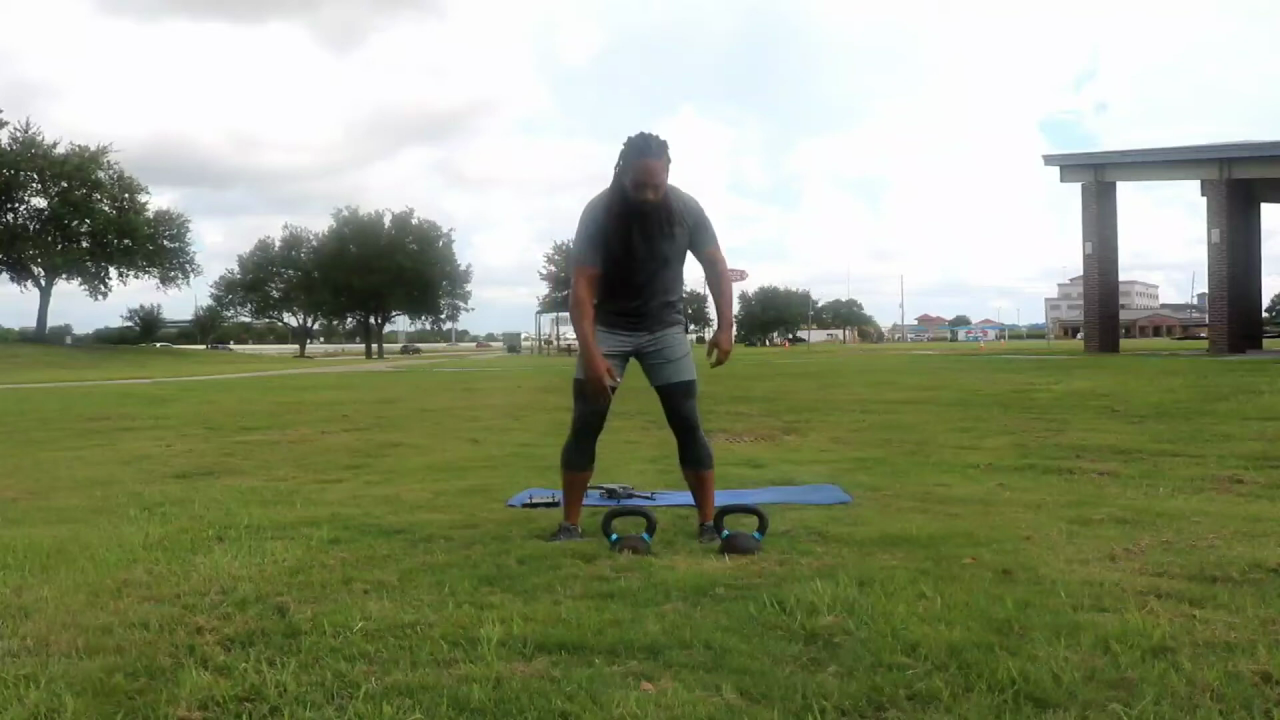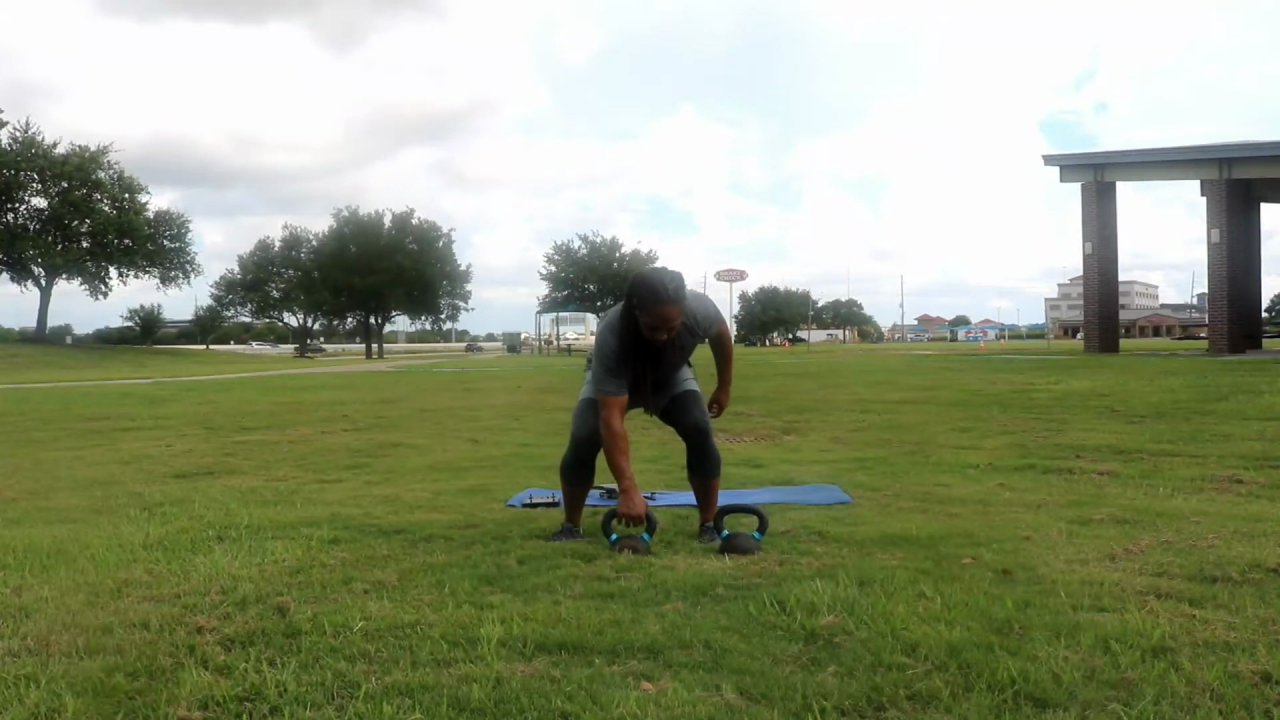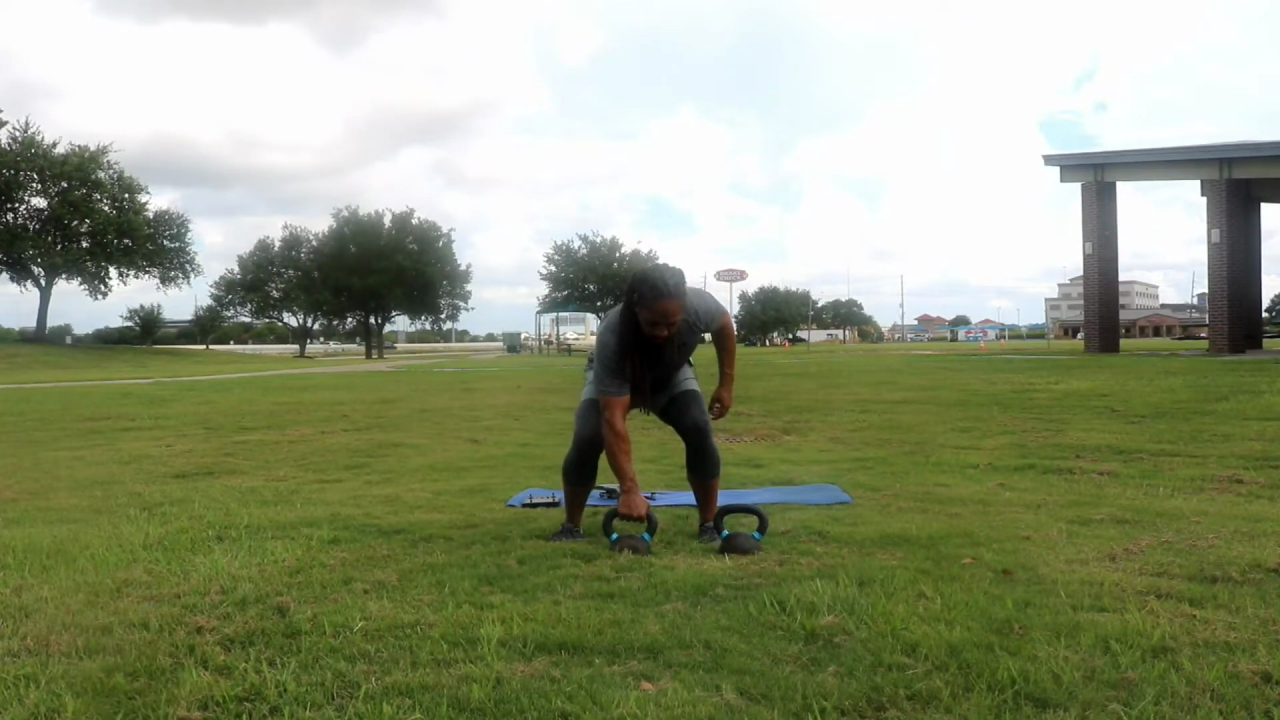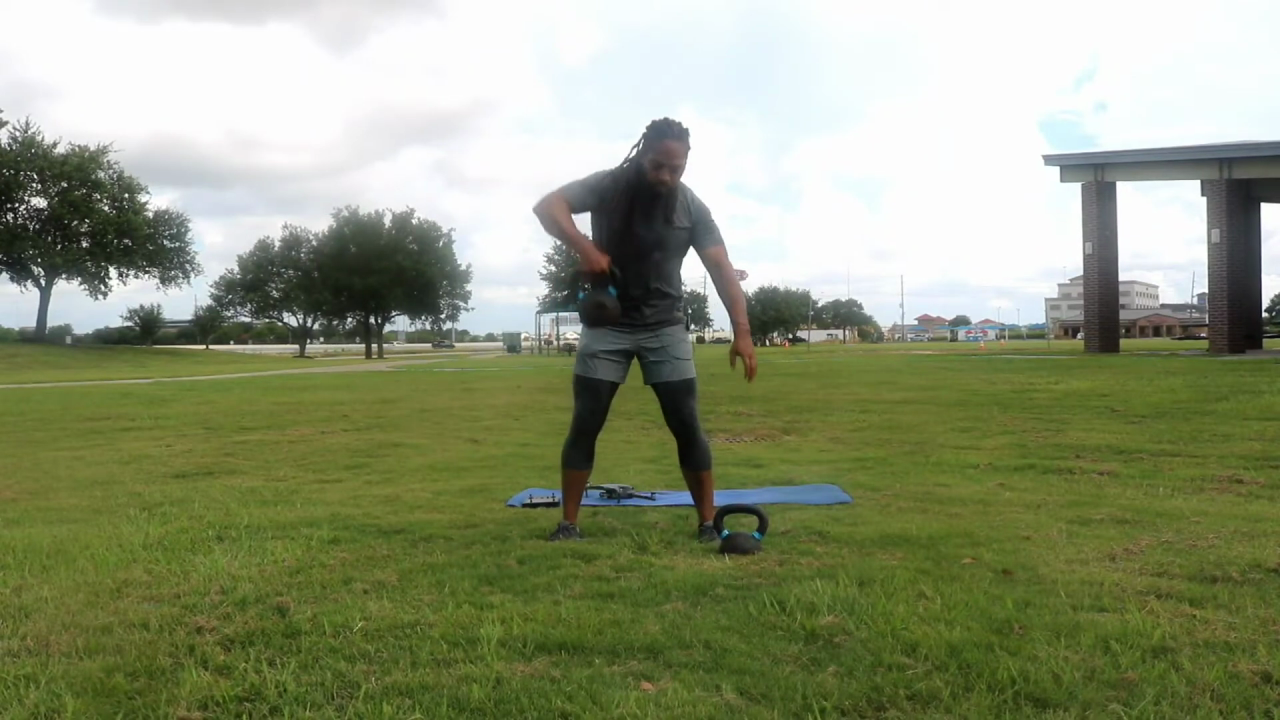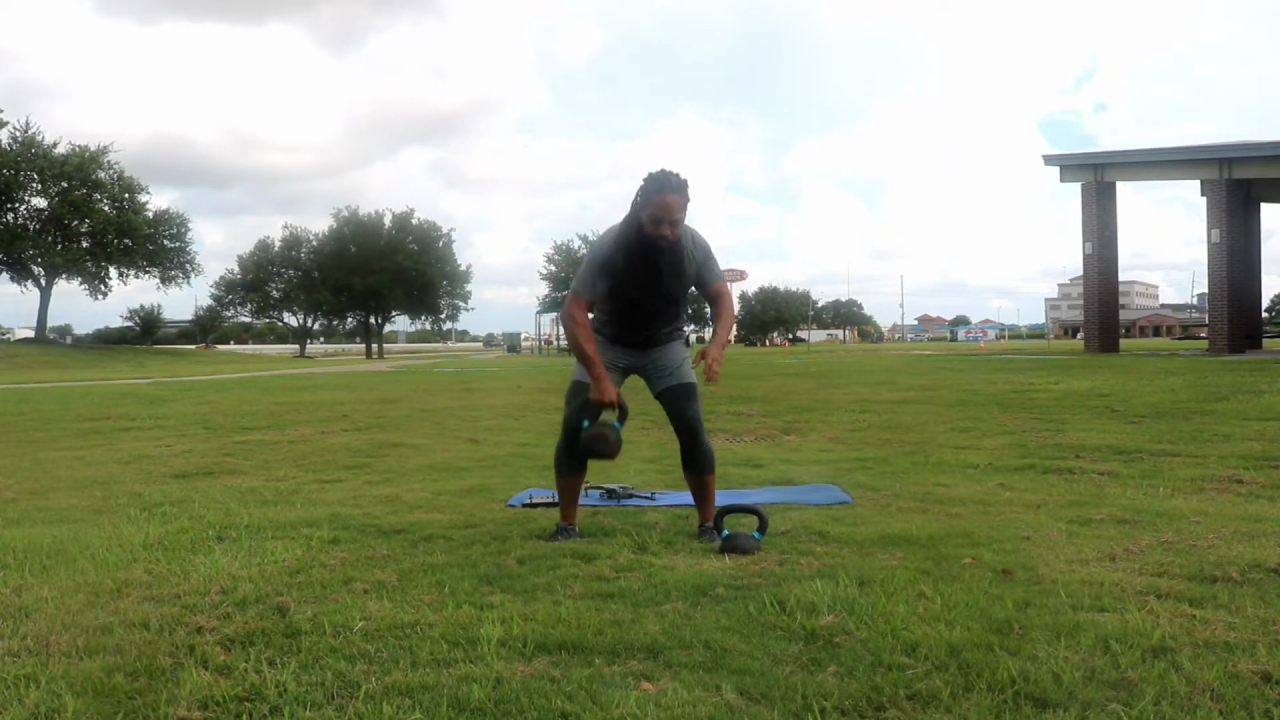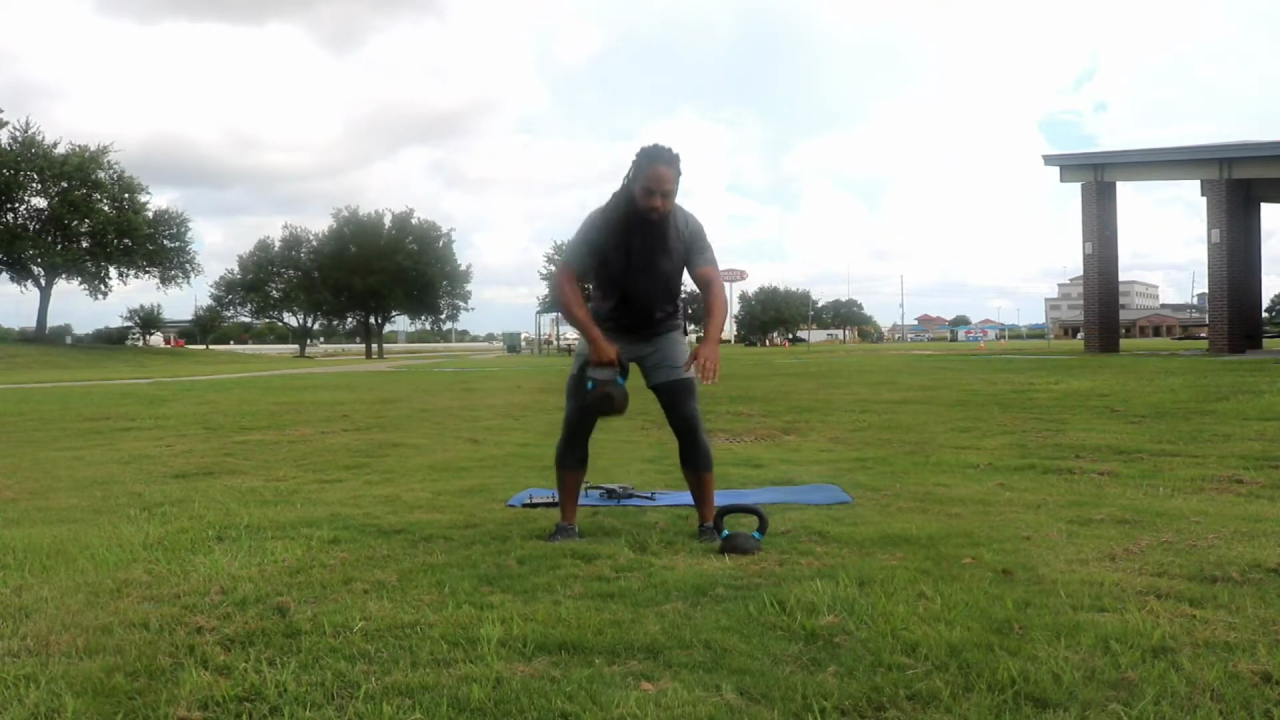
dt=0.7s
person 1, frame 1
left shoulder: (687, 209)
right shoulder: (598, 213)
left elbow: (715, 266)
right elbow: (582, 287)
left wrist: (725, 327)
right wrist: (590, 356)
left hip: (664, 328)
right hip: (608, 328)
left knee: (687, 423)
right knee: (586, 422)
left ankle: (708, 523)
right ankle: (569, 525)
person 1, frame 2
left shoulder: (699, 309)
right shoulder: (612, 333)
left elbow: (721, 335)
right elbow: (611, 419)
left wrist: (724, 388)
right wrist: (627, 490)
left hip: (671, 377)
right hip: (613, 381)
left knee: (699, 430)
right knee: (583, 439)
left ankle: (708, 525)
right ankle: (570, 526)
person 1, frame 3
left shoulder: (699, 305)
right shoulder: (613, 334)
left elbow: (724, 326)
right elbow: (613, 420)
left wrist: (726, 384)
right wrist: (629, 490)
left hip: (672, 376)
right hip: (612, 379)
left knee: (699, 430)
right knee: (587, 438)
left ankle: (709, 524)
right ankle: (571, 525)
person 1, frame 4
left shoulder: (692, 207)
right shoulder: (610, 186)
left elbow: (721, 269)
right elbow: (546, 206)
left wrist: (742, 332)
right wrist: (584, 248)
left hip: (665, 328)
right hip: (607, 325)
left knee: (686, 424)
right knee: (585, 424)
left ankle: (708, 523)
right ankle: (568, 524)
person 1, frame 5
left shoulder: (695, 246)
right shoulder: (610, 247)
left elbow: (721, 298)
right elbow: (573, 310)
left wrist: (717, 343)
right wrist: (599, 377)
left hip: (666, 345)
right hip: (609, 343)
left knee: (691, 426)
right knee: (575, 425)
left ankle: (708, 524)
right ankle: (567, 523)
person 1, frame 6
left shoulder: (687, 227)
right shoulder: (603, 223)
left elbow: (713, 288)
right elbow: (564, 282)
left wrist: (710, 341)
right wrist: (595, 339)
left hip: (664, 335)
right hip: (606, 334)
left knee: (688, 425)
right knee: (576, 424)
left ankle: (708, 525)
right ankle: (567, 524)
